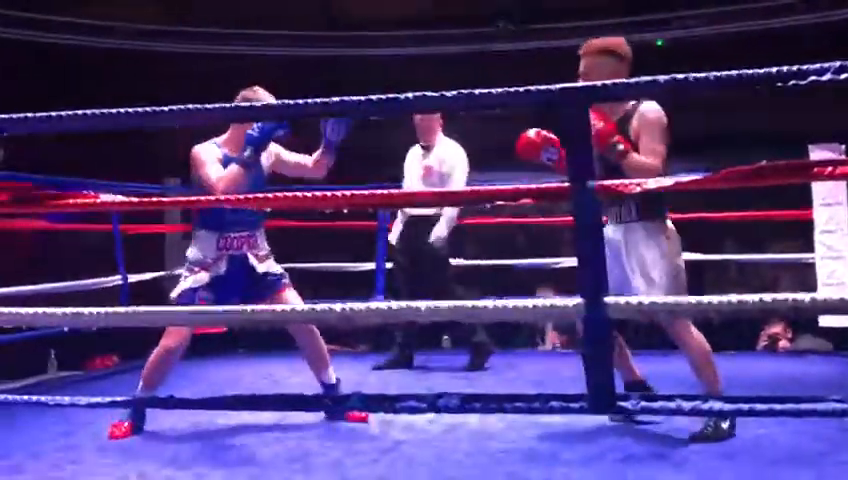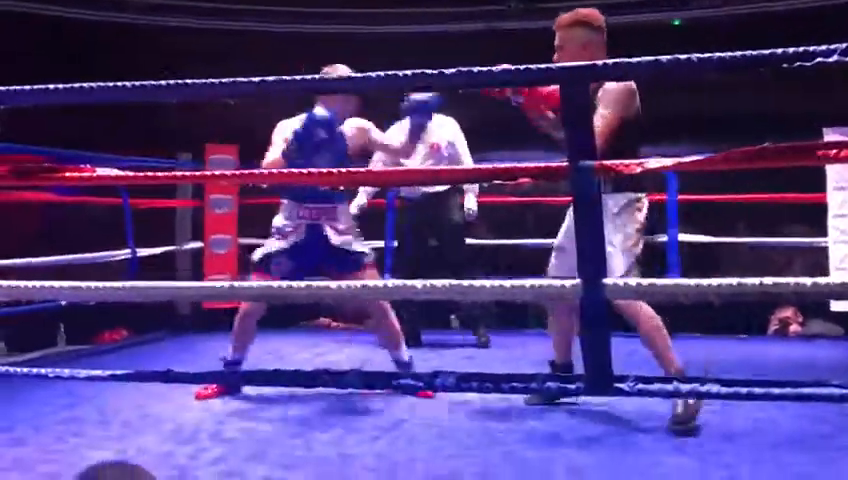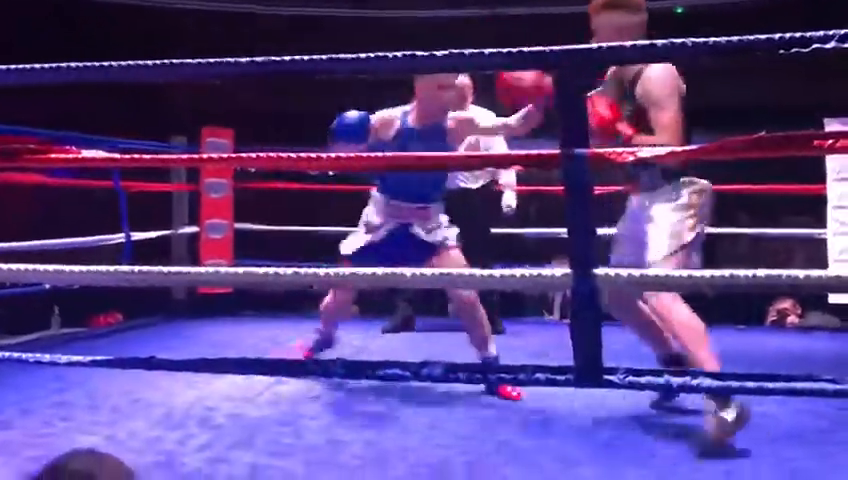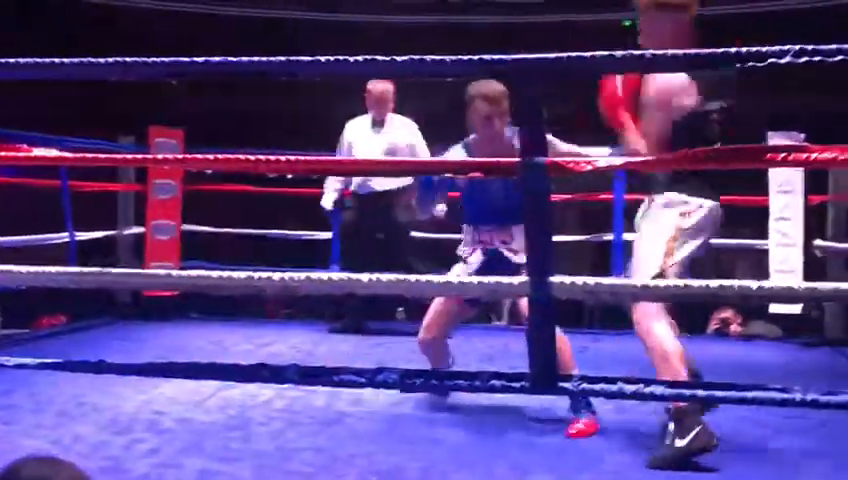
dt=0.5s
person 1, frame 1
left shoulder: (647, 114)
right shoulder: (599, 117)
left elbow: (651, 175)
left wrist: (609, 142)
right wrist: (557, 156)
left hip: (646, 232)
right hip: (610, 231)
left knee: (674, 322)
left ankle: (720, 411)
right ankle: (637, 386)
person 1, frame 2
left shoulder: (618, 86)
left elbow: (594, 142)
right elbow: (566, 134)
left wrist: (558, 104)
right wrist: (529, 99)
left hip: (618, 202)
left knee: (621, 297)
left ankle: (682, 384)
right ankle: (562, 374)
person 1, frame 3
left shoulder: (656, 76)
right shoulder: (617, 76)
left elbow: (671, 147)
right elbow: (593, 116)
left wrist: (618, 130)
left hip: (674, 195)
right hip: (646, 198)
left knee: (660, 297)
right knee: (618, 295)
left ankle: (726, 406)
right ankle: (676, 365)
person 1, frame 4
left shoulder: (664, 82)
right shoulder: (707, 72)
left elbow: (644, 158)
left wrist: (623, 117)
left hip: (676, 203)
right hip: (695, 203)
left knee: (646, 311)
right knee: (655, 304)
left ankle: (688, 424)
person 2, frame 1
left shoulder: (268, 152)
right shoulder: (205, 152)
left elbow: (317, 170)
right elbow: (222, 189)
left wrist: (330, 140)
right wrist: (250, 151)
left hip: (255, 256)
right hip: (211, 261)
left knee: (304, 325)
right knee: (173, 343)
left ankle: (334, 398)
right ankle: (136, 414)
person 2, frame 2
left shoulder: (355, 128)
right shoulder: (289, 128)
left elbow: (401, 150)
right elbow: (269, 170)
left wrist: (418, 125)
right wrist: (296, 146)
left hip: (335, 228)
right hip: (293, 229)
left knee: (377, 305)
right knee: (252, 306)
left ankle: (407, 373)
right ankle: (230, 377)
person 2, frame 3
left shoulder: (458, 124)
right shoulder: (388, 121)
left elbow: (514, 127)
right elbow: (339, 155)
left wrist: (536, 106)
right wrist: (343, 141)
left hip: (430, 223)
right hip: (383, 221)
left knee: (466, 297)
right knee: (340, 297)
left ankle: (493, 374)
right ankle: (322, 341)
person 2, frame 4
right shoulder: (458, 156)
left elbow: (581, 157)
left hip: (520, 250)
right hip: (477, 251)
right knee: (430, 335)
left ankle: (582, 404)
person 3, frame 1
left shoulder: (452, 152)
right shoulder: (414, 153)
left elbow: (456, 193)
left wrist: (443, 226)
right wrist: (398, 226)
left hip: (436, 227)
right hip: (412, 226)
left knee: (441, 290)
right knee: (408, 291)
left ankle: (480, 345)
right ankle: (403, 352)
person 3, frame 2
left shoulder: (447, 126)
right shoulder: (396, 131)
left elbow: (465, 163)
right elbow: (378, 165)
left wrist: (470, 195)
right wrist: (361, 197)
left hip: (444, 202)
right hip: (411, 204)
left knee: (454, 263)
right knee: (409, 266)
left ankle: (476, 324)
right ankle: (410, 329)
person 3, frame 3
left shoulder: (485, 119)
left wrist: (509, 189)
left hip: (475, 195)
left knee: (479, 256)
left ankle: (490, 316)
right ankle: (405, 314)
person 3, frame 4
left shoulder: (406, 127)
right shoulder: (353, 128)
right wrist: (331, 193)
left hip: (395, 197)
right hip: (361, 199)
left knee: (403, 259)
right knee: (355, 258)
right ankle: (354, 316)
